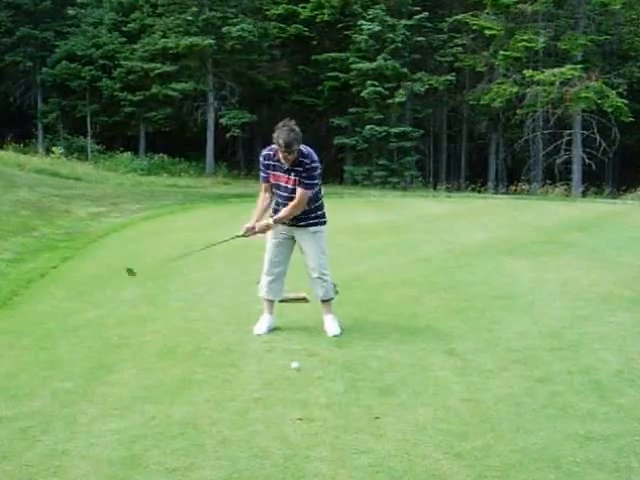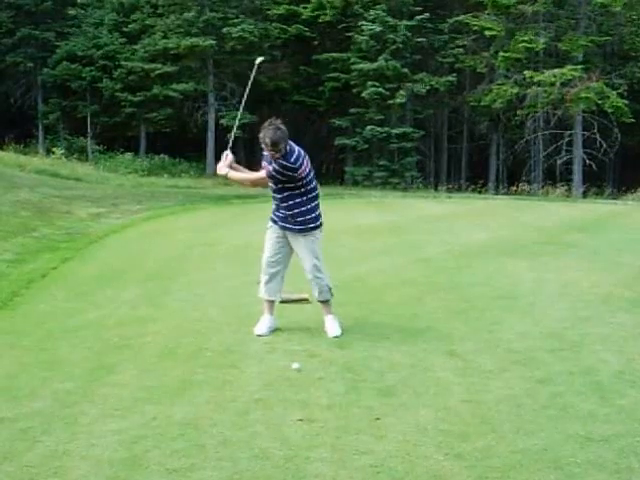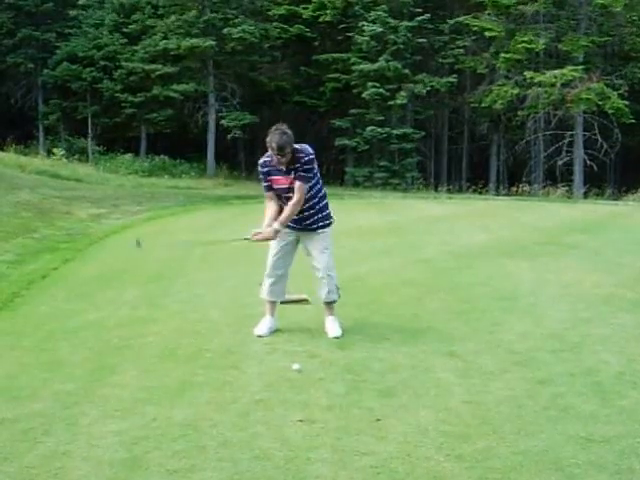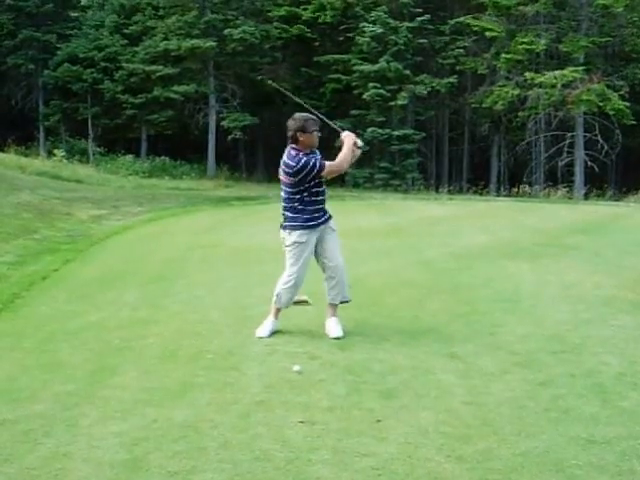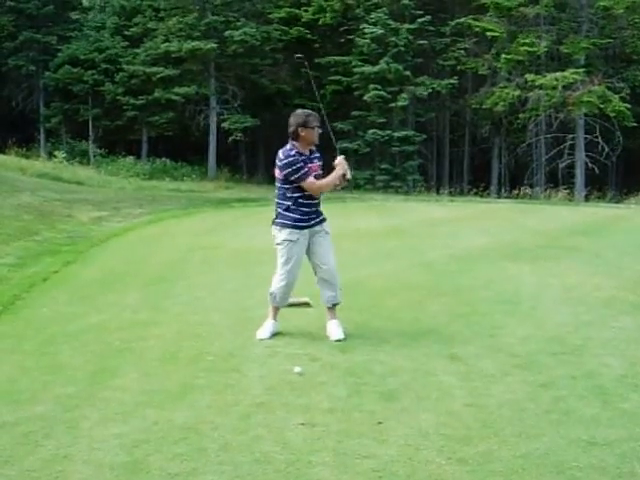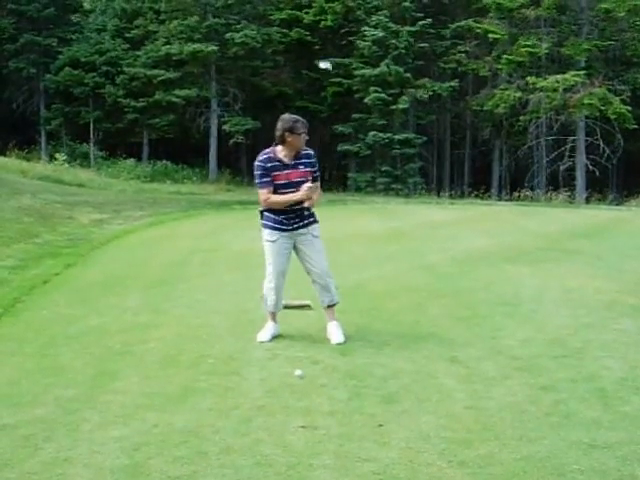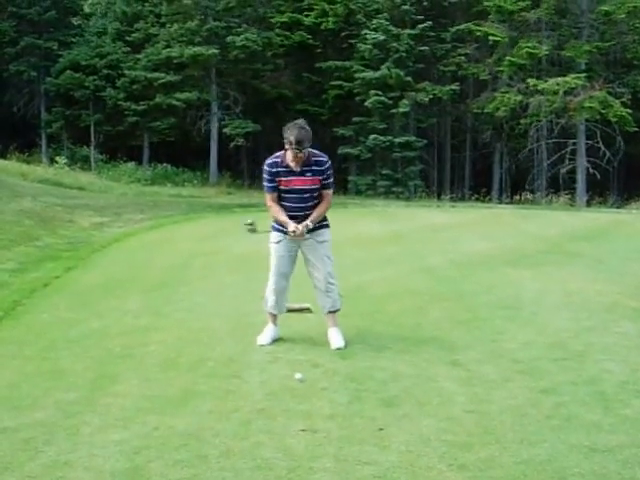
dt=0.4s
person 1, frame 1
left shoulder: (310, 161)
right shoulder: (266, 156)
left elbow: (300, 202)
right elbow: (266, 192)
left wrist: (271, 223)
right wrist: (255, 220)
left hip: (310, 222)
right hip: (278, 220)
left knee: (318, 268)
right knee: (272, 267)
left ankle: (328, 315)
right ankle: (267, 315)
person 1, frame 2
left shoulder: (291, 160)
right shoulder: (271, 151)
left elbow: (257, 181)
right elbow: (262, 179)
left wrist: (227, 172)
right wrist: (233, 165)
left hip: (304, 224)
right hip: (279, 221)
left knee: (314, 269)
right knee: (270, 266)
left ankle: (329, 316)
right ankle: (268, 316)
person 1, frame 3
left shoulder: (306, 156)
right shoulder: (265, 164)
left elbow: (298, 199)
right elbow: (272, 200)
left wrist: (276, 228)
right wrist: (267, 225)
left hip: (316, 223)
right hip: (286, 224)
left knee: (325, 269)
right knee: (274, 268)
left ankle: (330, 317)
right ankle: (269, 317)
person 1, frame 4
left shoulder: (309, 150)
right shoulder: (296, 162)
left elbow: (328, 170)
right elbow: (335, 169)
left wrist: (349, 151)
right wrist: (349, 143)
left hip: (323, 221)
right hip: (299, 228)
left knee: (336, 267)
right knee: (293, 275)
left ankle: (332, 317)
right ankle: (272, 319)
person 1, frame 5
left shoulder: (313, 152)
right shoulder: (289, 157)
left elbow: (320, 185)
right elbow: (316, 189)
left wrist: (339, 176)
right wrist: (339, 170)
left hip: (316, 224)
right hip: (291, 227)
left knee: (328, 270)
right knee: (286, 274)
left ankle: (332, 320)
right ankle: (272, 320)
person 1, frame 6
left shoulder: (309, 156)
right shoulder: (264, 160)
left elbow: (315, 189)
right elbow: (266, 200)
left wrist: (312, 198)
right wrist: (298, 196)
left hip: (306, 226)
right hip: (276, 229)
left knee: (321, 272)
right knee: (274, 276)
left ankle: (332, 322)
right ankle: (272, 323)
person 1, frame 7
left shoulder: (322, 162)
right shoulder: (272, 164)
left elbow: (327, 198)
right elbow: (271, 203)
left wrist: (308, 223)
right wrist: (289, 224)
left hip: (316, 230)
right hip: (283, 232)
left knee: (324, 277)
right knee: (278, 278)
left ankle: (333, 327)
right ankle: (272, 325)
